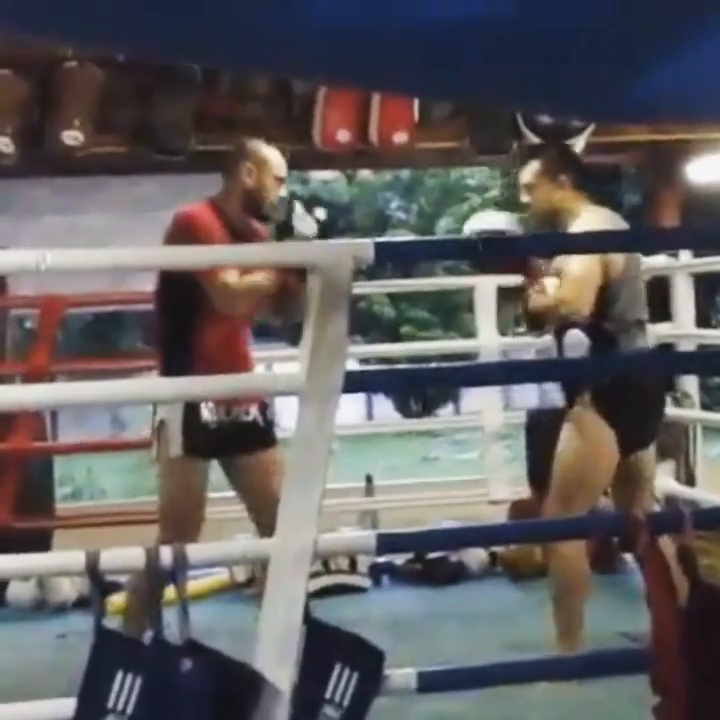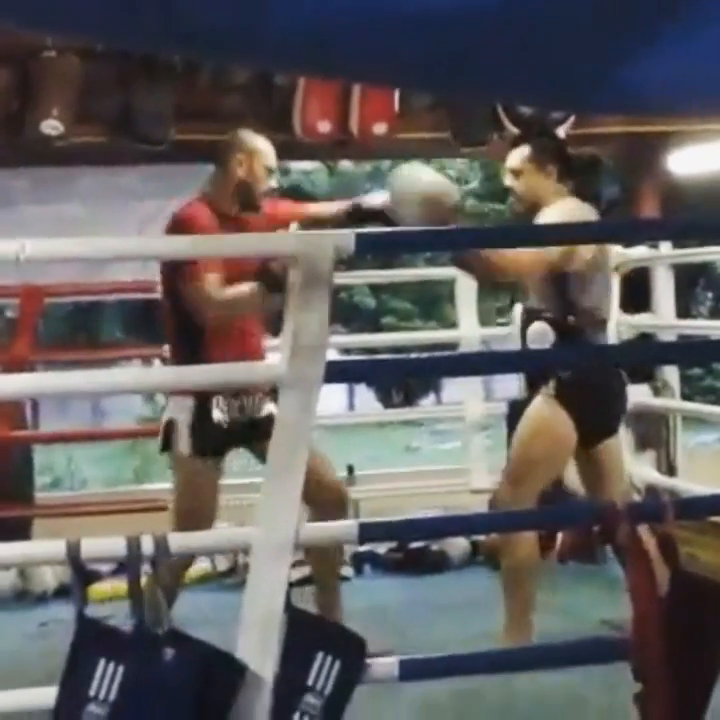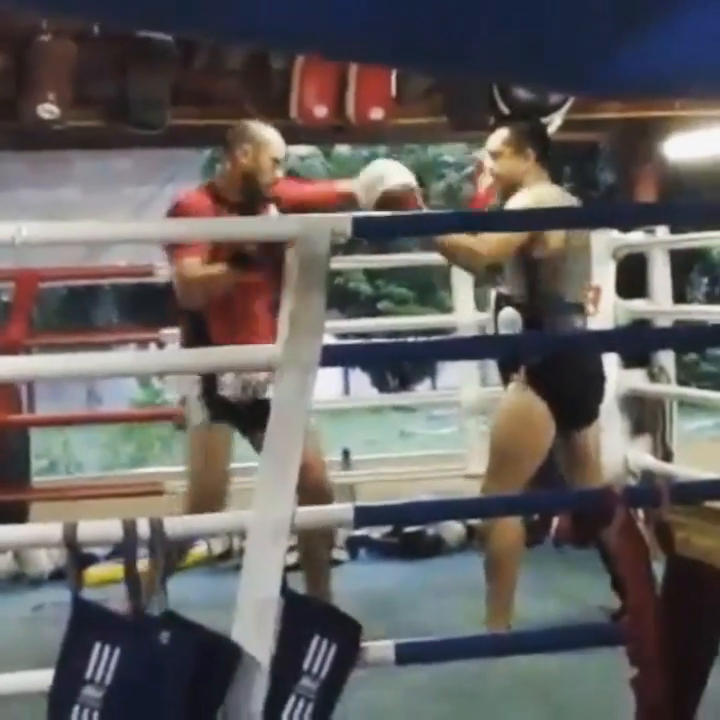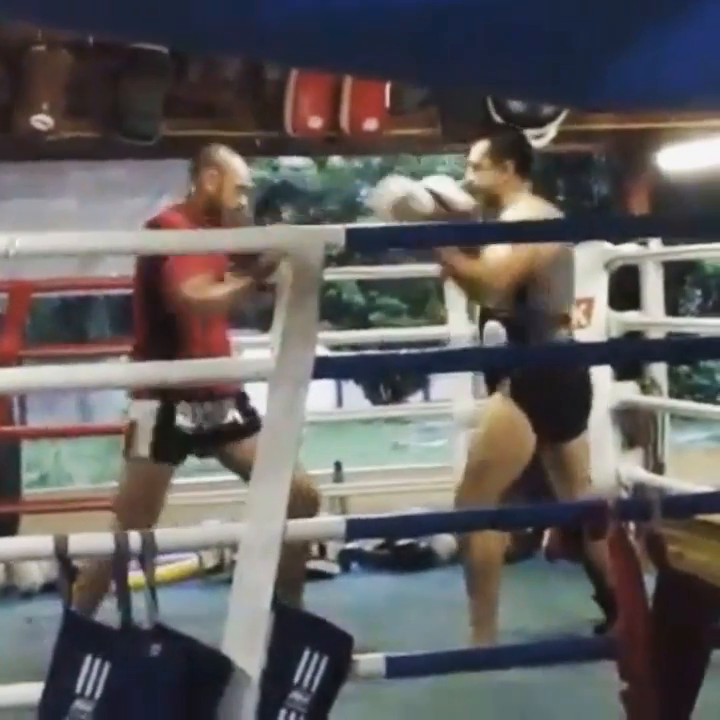
dt=1s
person 1, frame 1
left shoulder: (583, 229)
right shoulder: (601, 224)
left elbow: (574, 306)
right elbow: (580, 288)
left wrist: (536, 302)
right wrist: (536, 274)
left hip: (609, 389)
right hip: (638, 383)
left knee: (559, 522)
right knee: (640, 517)
left ankle: (569, 651)
person 1, frame 2
left shoulder: (564, 215)
right shoulder: (561, 220)
left elbow: (518, 267)
right elbow: (527, 279)
right wrist: (478, 255)
left hip: (573, 379)
right hip: (597, 376)
left knee: (511, 503)
right knee: (614, 505)
left ankle: (516, 639)
person 1, frame 3
left shoulder: (535, 200)
right shoulder: (560, 205)
left elbow: (480, 254)
right elbow: (519, 264)
left hip: (546, 364)
right hip: (577, 360)
left knee: (501, 492)
right knee: (592, 490)
left ankle: (498, 626)
person 1, frame 4
left shoulder: (522, 215)
right shoulder: (539, 217)
left elbow: (486, 283)
right elbow: (504, 285)
left wrist: (436, 242)
left hip: (532, 378)
right hip: (565, 372)
left knee: (474, 503)
right knee: (579, 502)
left ankle: (482, 638)
person 2, frame 1
left shoulder: (256, 231)
right shoulder: (195, 222)
left elbow: (283, 302)
right elbow: (234, 300)
left hip: (242, 402)
right hip: (192, 403)
left knee: (282, 525)
right knee: (177, 541)
person 2, frame 2
left shoulder: (261, 213)
right shoulder: (192, 221)
left elbow: (324, 213)
right elbow: (213, 307)
right wrist: (270, 281)
left hip: (254, 393)
right hip: (202, 401)
left knee: (330, 499)
right knee: (189, 535)
left ankle: (333, 628)
person 2, frame 3
left shoulder: (278, 199)
right shoulder: (192, 207)
left elbow: (355, 192)
right elbow: (191, 289)
right wrist: (248, 256)
left hip: (265, 374)
right hip: (214, 376)
left knee: (316, 490)
right knee: (204, 506)
left ankle: (321, 607)
person 2, frame 4
left shoulder: (221, 228)
right shoulder: (170, 228)
right elbow: (198, 304)
right wrist: (252, 277)
left hip: (221, 398)
right hip: (164, 403)
left knee: (302, 500)
right knee: (130, 535)
